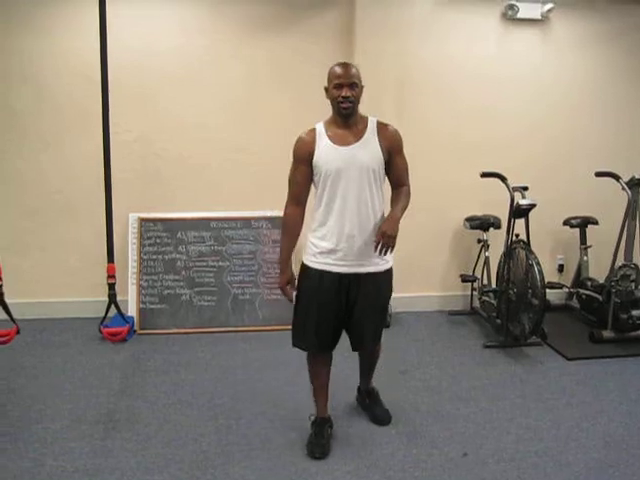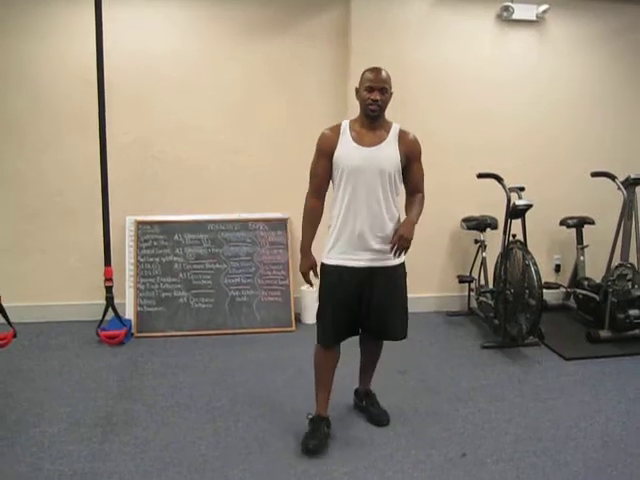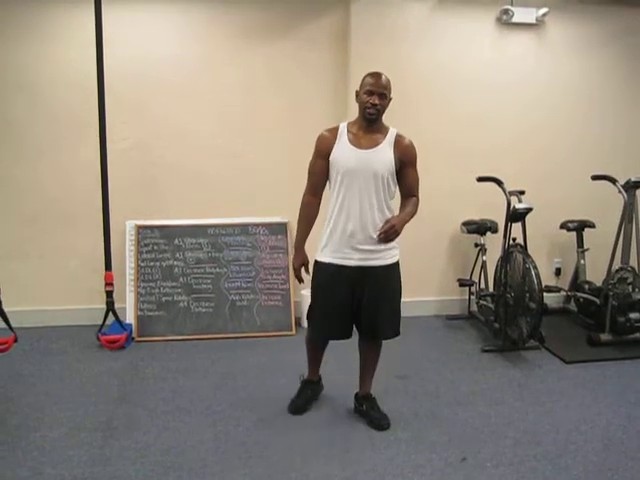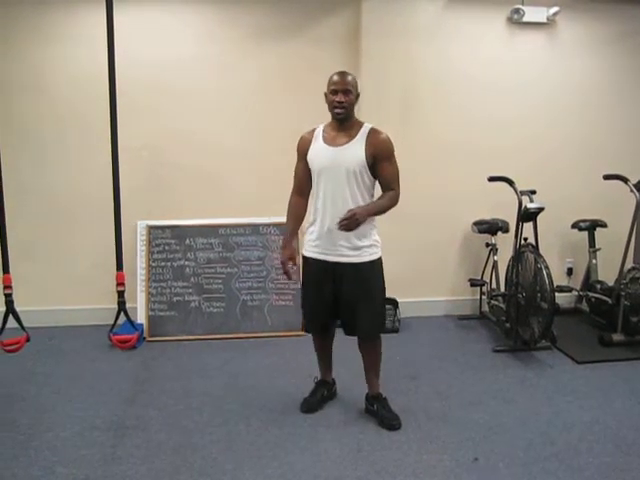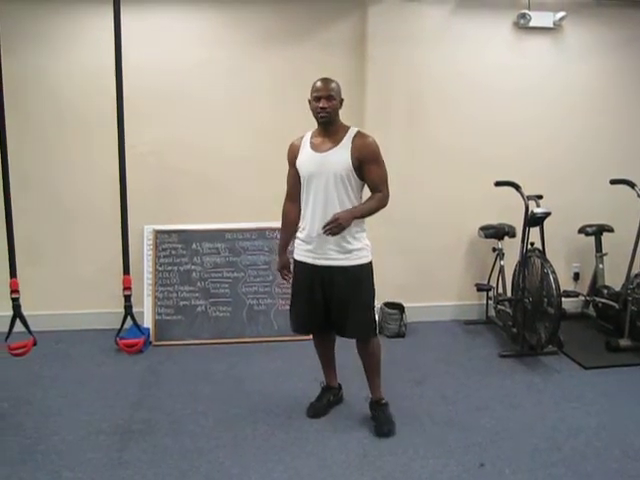
dt=0.5s
person 1, frame 1
left shoulder: (386, 135)
right shoulder: (308, 142)
left elbow: (402, 186)
right elbow: (295, 205)
left wrist: (394, 216)
right wrist: (284, 264)
left hip: (373, 263)
right hip: (322, 263)
left knee: (370, 339)
right knee: (317, 344)
left ankle: (366, 391)
right ankle: (322, 418)
person 1, frame 2
left shoulder: (406, 142)
right shoulder: (331, 138)
left elbow: (416, 192)
right elbow: (315, 195)
left wrist: (410, 222)
right wrist: (305, 250)
left hip: (386, 258)
right hip: (340, 257)
left knee: (375, 331)
right knee: (328, 337)
left ankle: (364, 392)
right ankle: (321, 418)
person 1, frame 3
left shoulder: (402, 147)
right shoulder: (329, 139)
left elbow: (412, 196)
right elbow: (312, 195)
left wrist: (401, 218)
right wrist: (298, 247)
left hip: (380, 259)
right hip: (333, 256)
left knee: (373, 332)
right knee: (319, 329)
left ankle: (365, 397)
right ankle: (312, 381)
person 1, frame 4
left shoulder: (376, 141)
right shoulder: (308, 141)
left elbow: (393, 192)
right elbow: (299, 195)
left wrist: (366, 211)
right wrist: (288, 244)
left hip: (361, 254)
right hip: (317, 252)
left knee: (368, 328)
right knee: (319, 322)
left ankle: (374, 395)
right ankle: (326, 382)
person 1, frame 5
left shoulder: (362, 144)
right shoulder: (297, 147)
left elbow: (382, 194)
right elbow: (292, 202)
left wrist: (350, 214)
right wrist: (282, 250)
left hip: (351, 257)
right hip: (308, 256)
left knee: (363, 330)
right knee: (319, 326)
left ankle: (378, 400)
right ankle: (331, 387)
